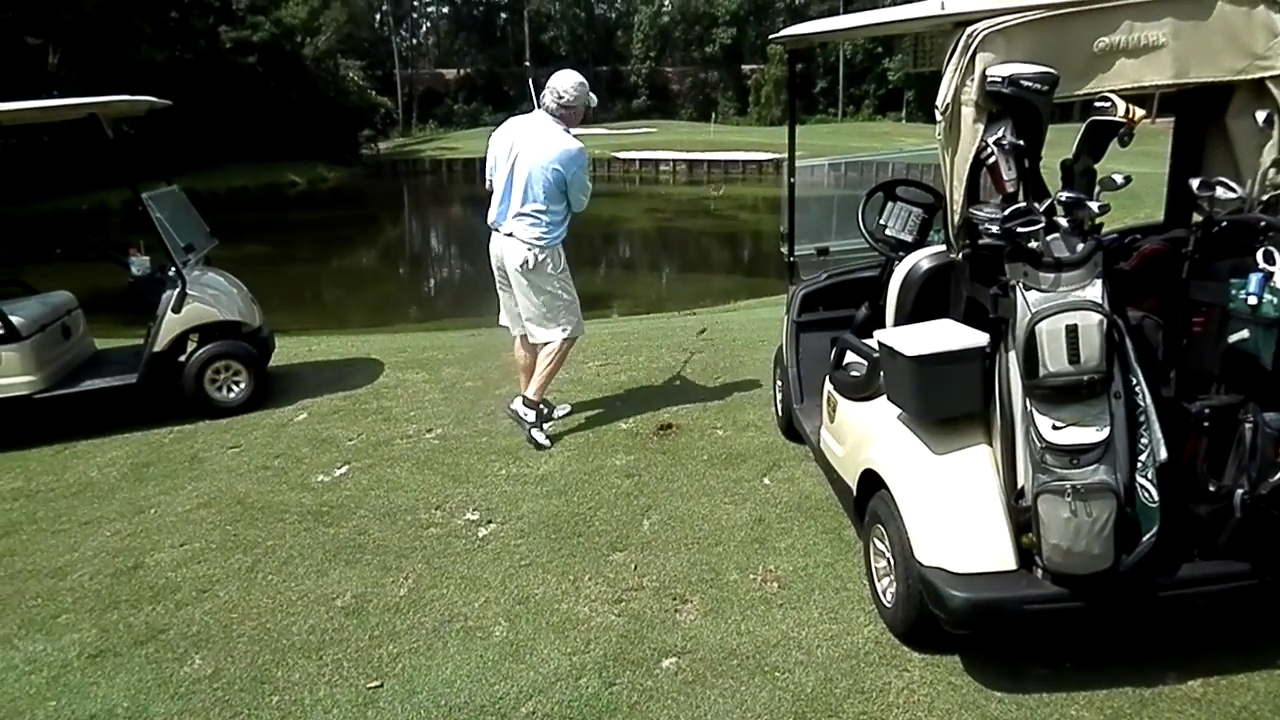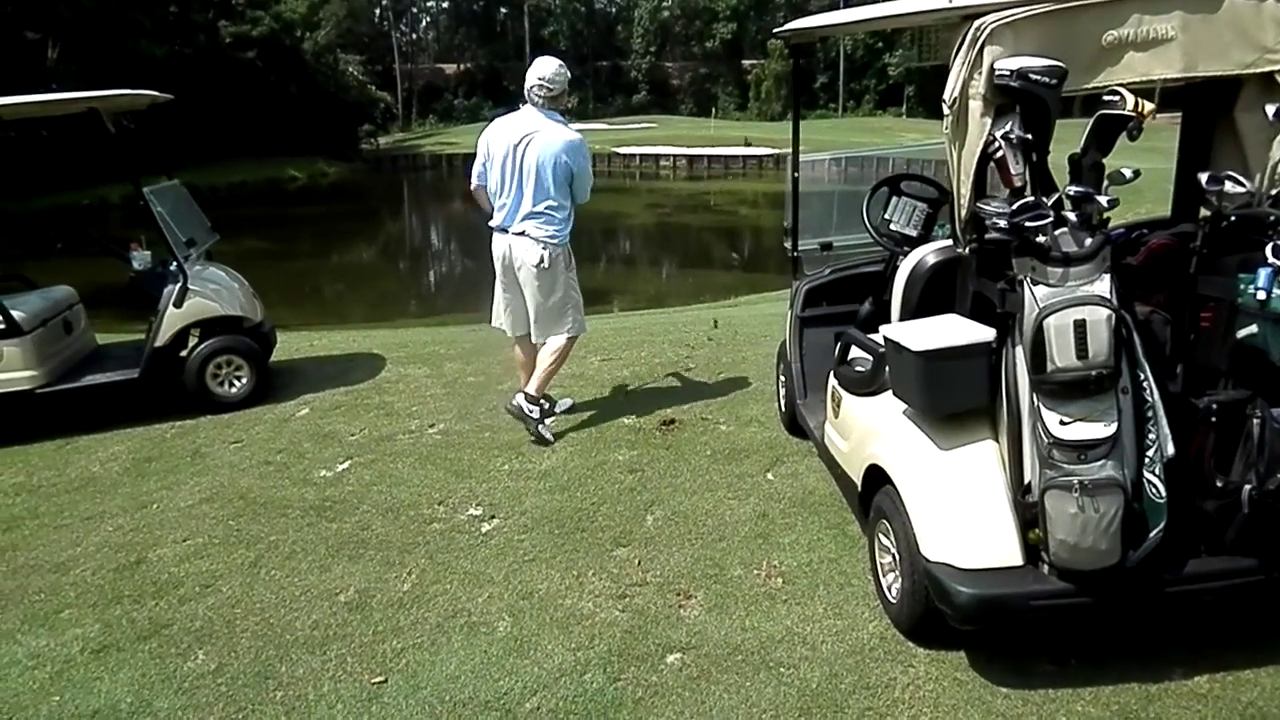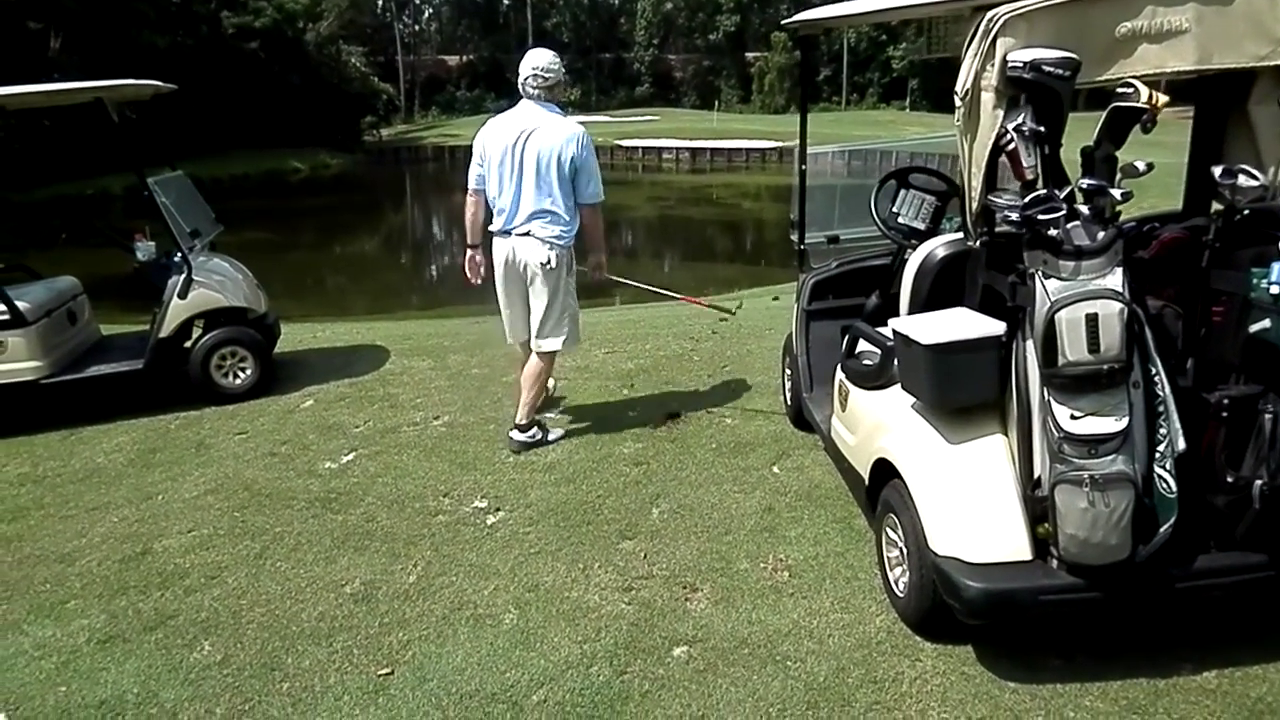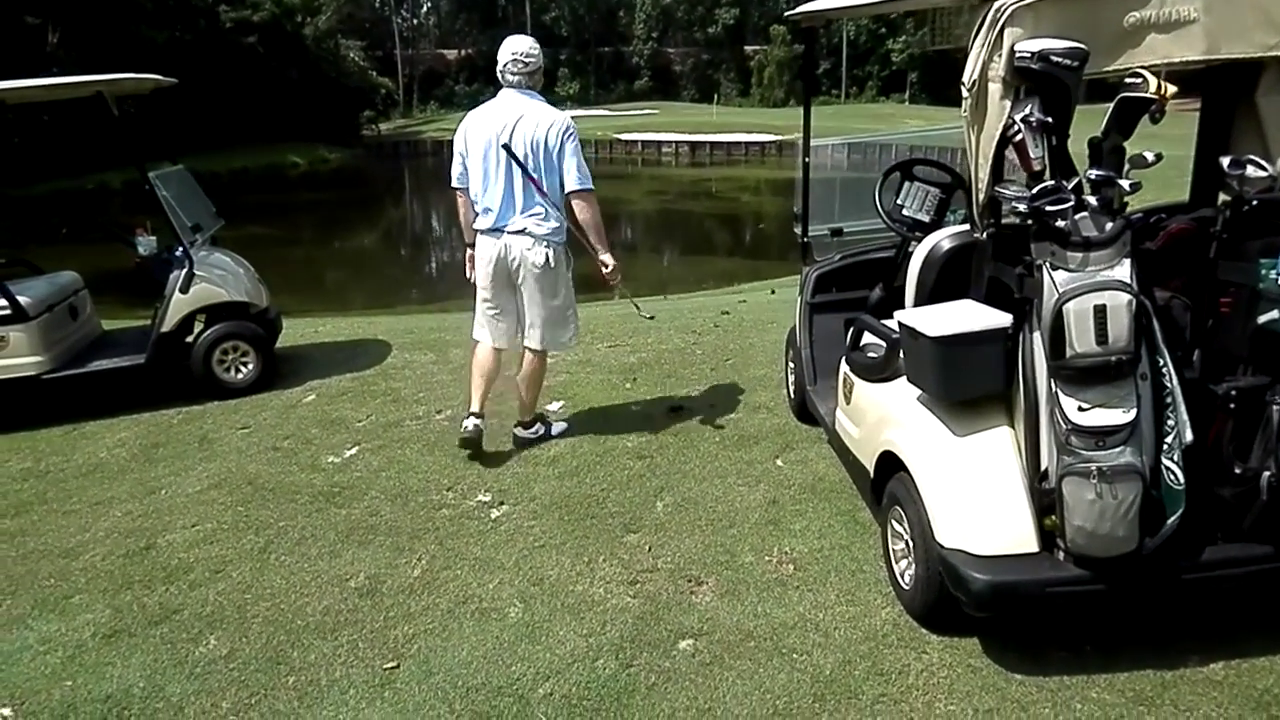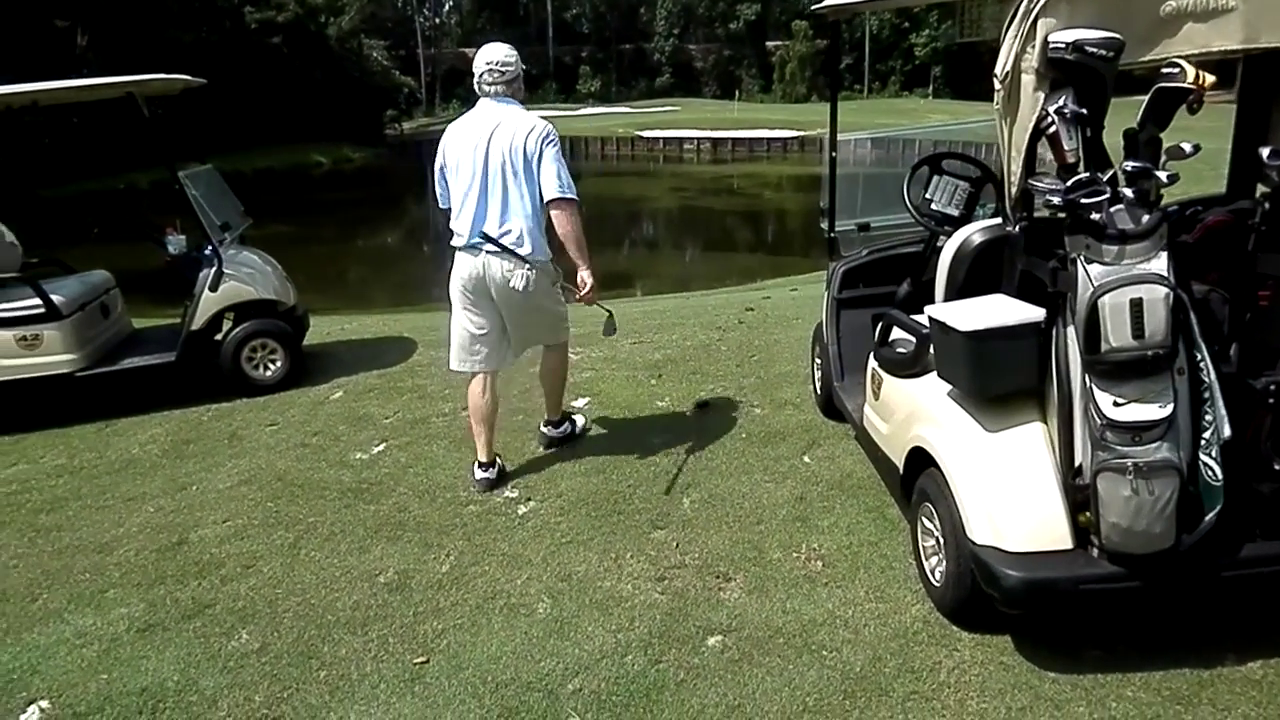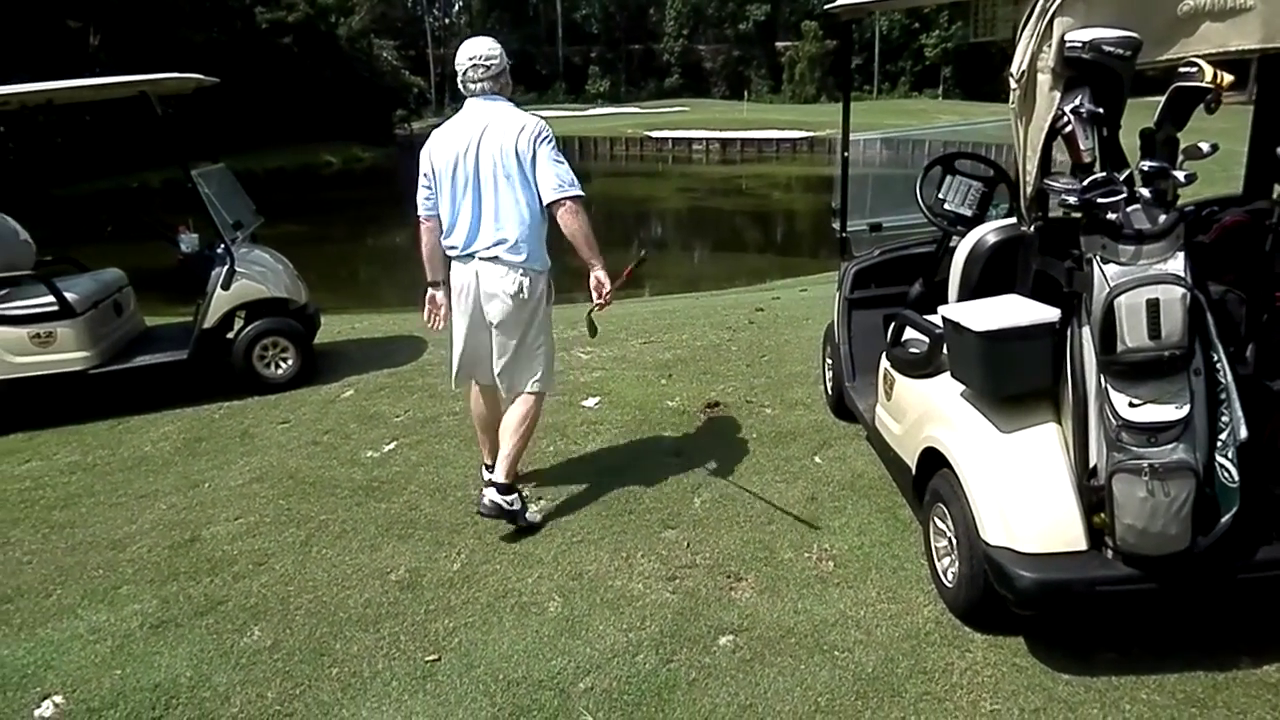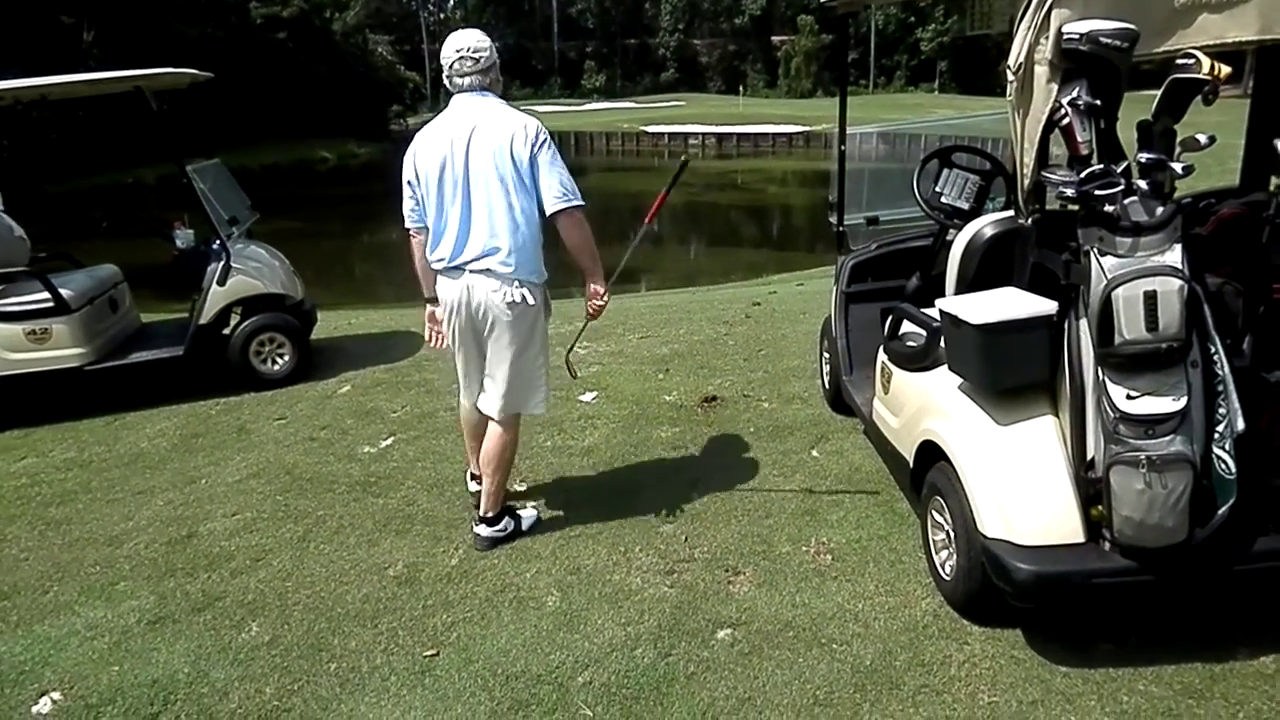
dt=0.4s
person 1, frame 1
left shoulder: (506, 129)
right shoulder: (570, 150)
left elbow: (492, 183)
right elbow: (578, 204)
left hip: (500, 240)
right hip: (536, 250)
left knee: (524, 329)
right knee: (563, 330)
left ankle: (532, 401)
right ankle: (529, 401)
person 1, frame 2
left shoulder: (495, 130)
right shoulder: (571, 142)
left elbow: (477, 187)
right elbow: (581, 197)
left hip: (504, 240)
right hip: (544, 247)
left knee: (522, 330)
right knee: (563, 330)
left ankle: (535, 397)
right ankle: (529, 397)
person 1, frame 3
left shoulder: (492, 130)
right shoulder: (573, 135)
left elbow: (474, 196)
right elbow: (590, 204)
left wrist: (473, 246)
right wrist: (597, 252)
left hip: (503, 245)
right hip: (548, 248)
left knee: (520, 332)
right knee: (544, 341)
left ankle: (534, 395)
right ankle: (524, 427)
person 1, frame 4
left shoulder: (473, 122)
right shoulder: (555, 122)
left elbow: (462, 194)
right elbow: (580, 195)
left wrist: (471, 244)
right wrist: (602, 251)
left hip: (489, 243)
right hip: (538, 245)
left knee: (489, 335)
right knee: (537, 341)
left ankle: (474, 416)
right ankle: (527, 425)
person 1, frame 5
left shoulder: (453, 134)
right shoulder: (536, 129)
right elbow: (561, 206)
right wrist: (583, 266)
left hip: (468, 264)
right hip: (522, 265)
left knee: (480, 368)
right knee: (555, 338)
left ankle: (486, 464)
right ankle: (555, 422)
person 1, frame 6
left shoulder: (439, 140)
right shoulder: (528, 129)
left elbow: (429, 223)
right elbow: (565, 205)
left wrist: (436, 284)
right wrist: (595, 266)
left hip: (464, 273)
right hip: (517, 275)
left knee: (480, 376)
right knee: (527, 385)
left ankle: (493, 465)
right ankle: (502, 488)
person 1, frame 7
left shoulder: (424, 141)
right shoulder: (523, 129)
left elbow: (418, 233)
right elbow: (567, 214)
left wrist: (431, 300)
right wrist: (595, 278)
left hip: (453, 287)
right hip: (510, 286)
left knee: (474, 393)
right knee: (505, 405)
left ankle: (475, 475)
right ankle: (492, 517)
